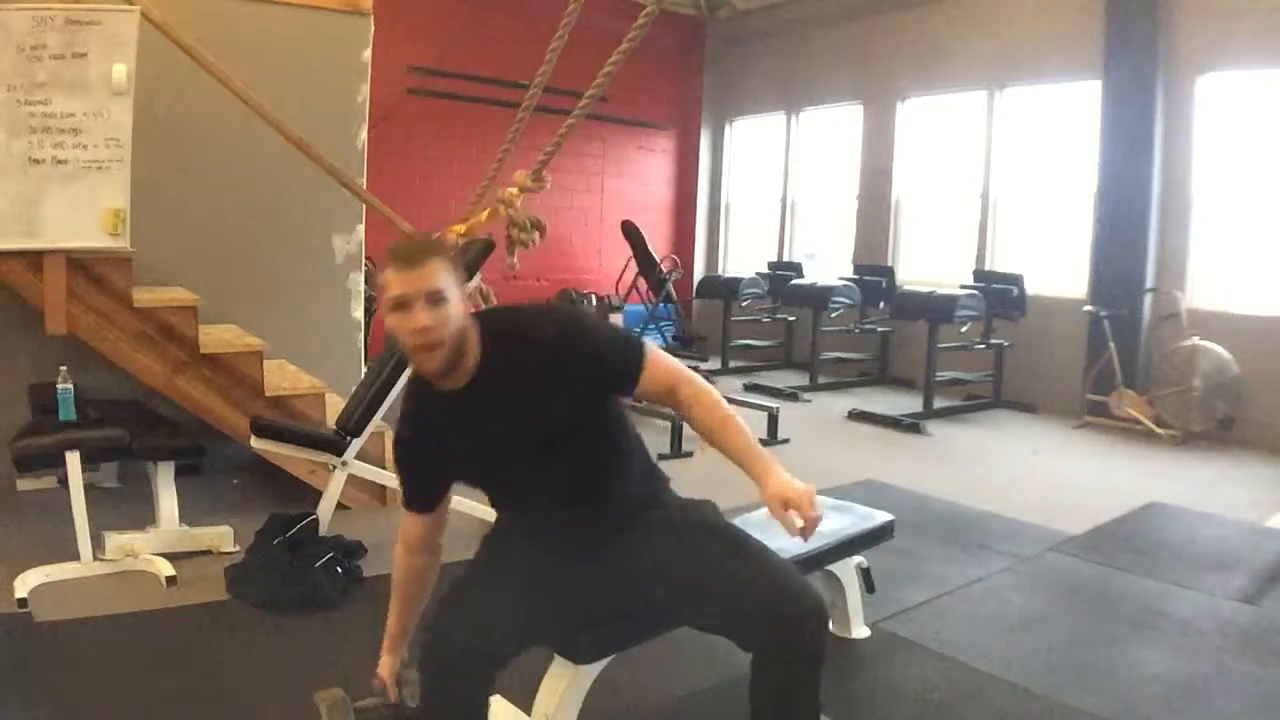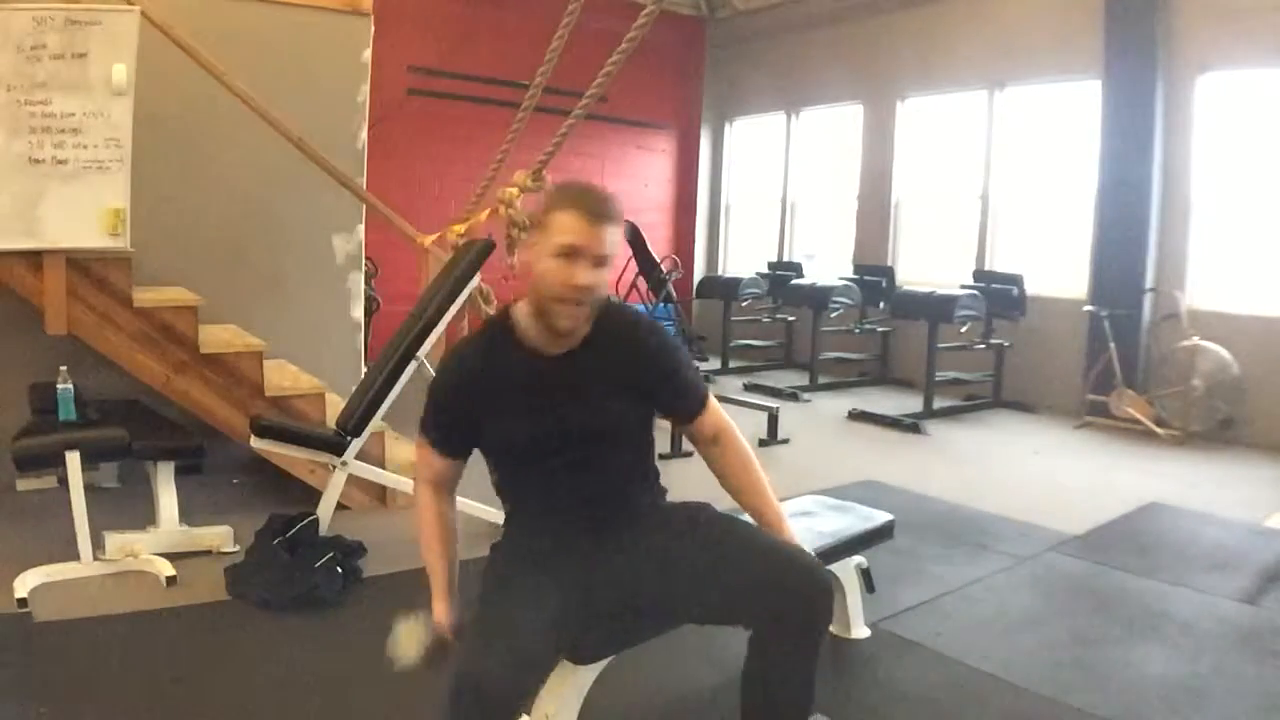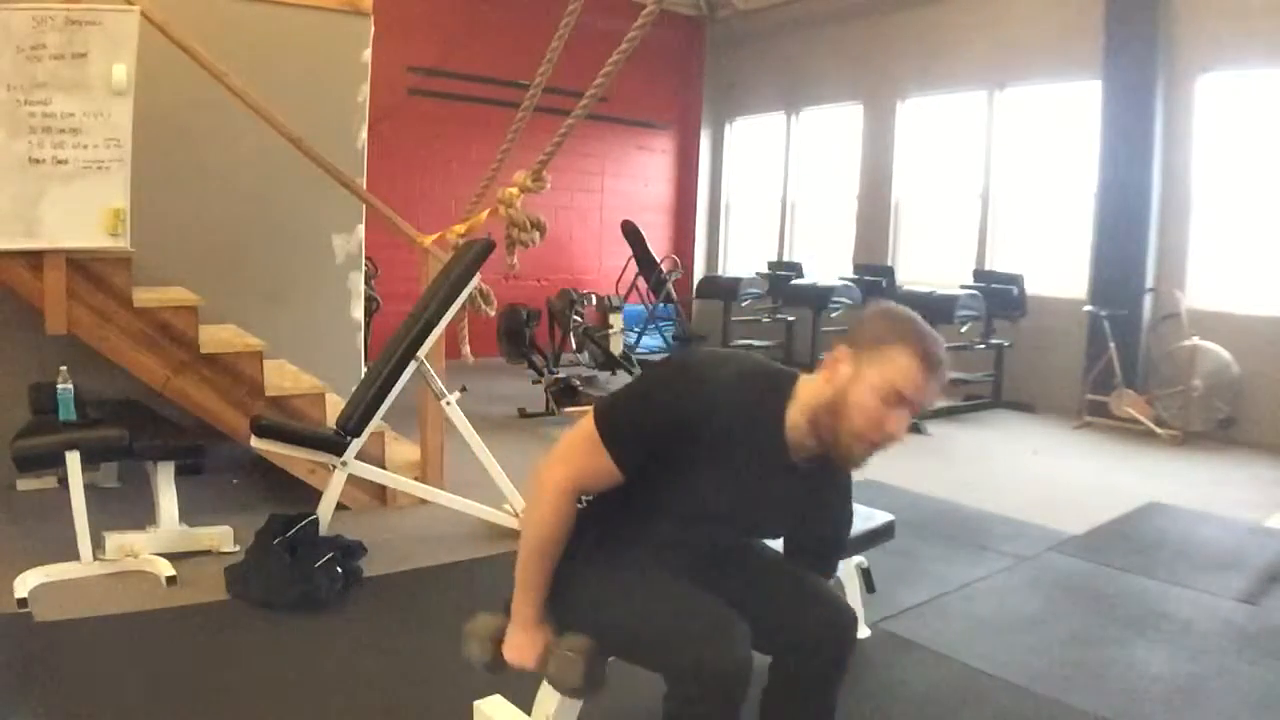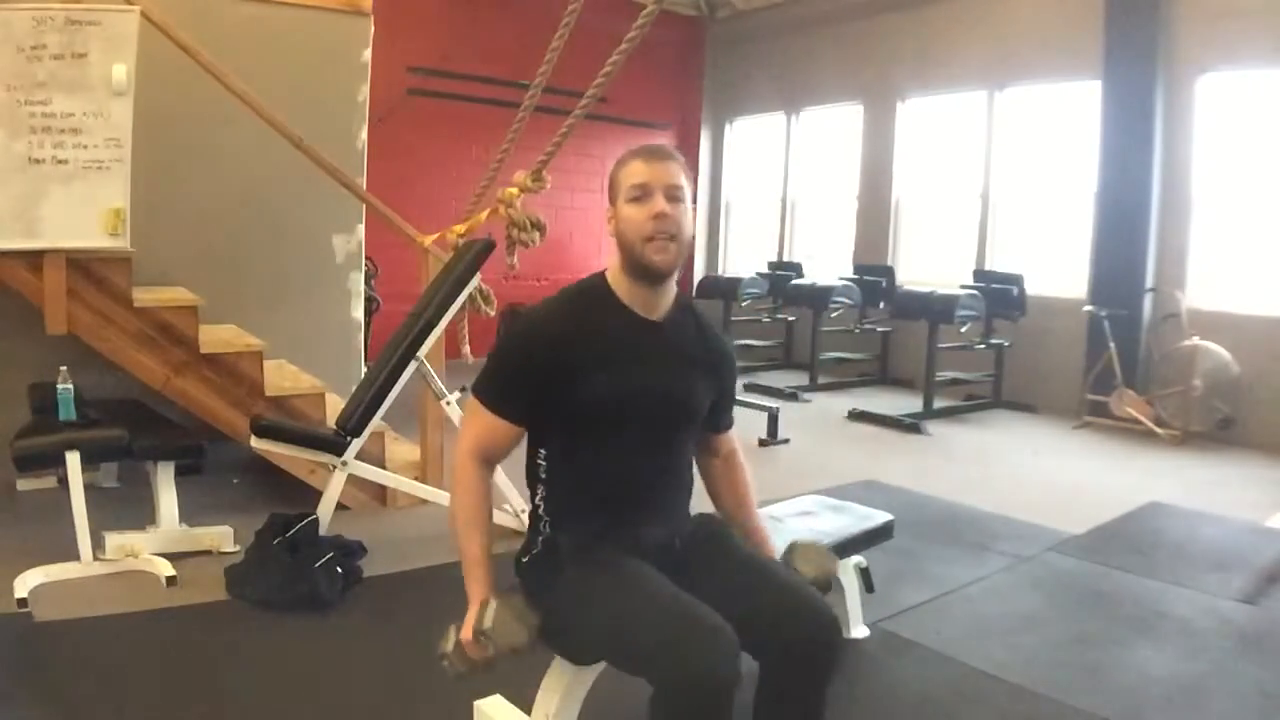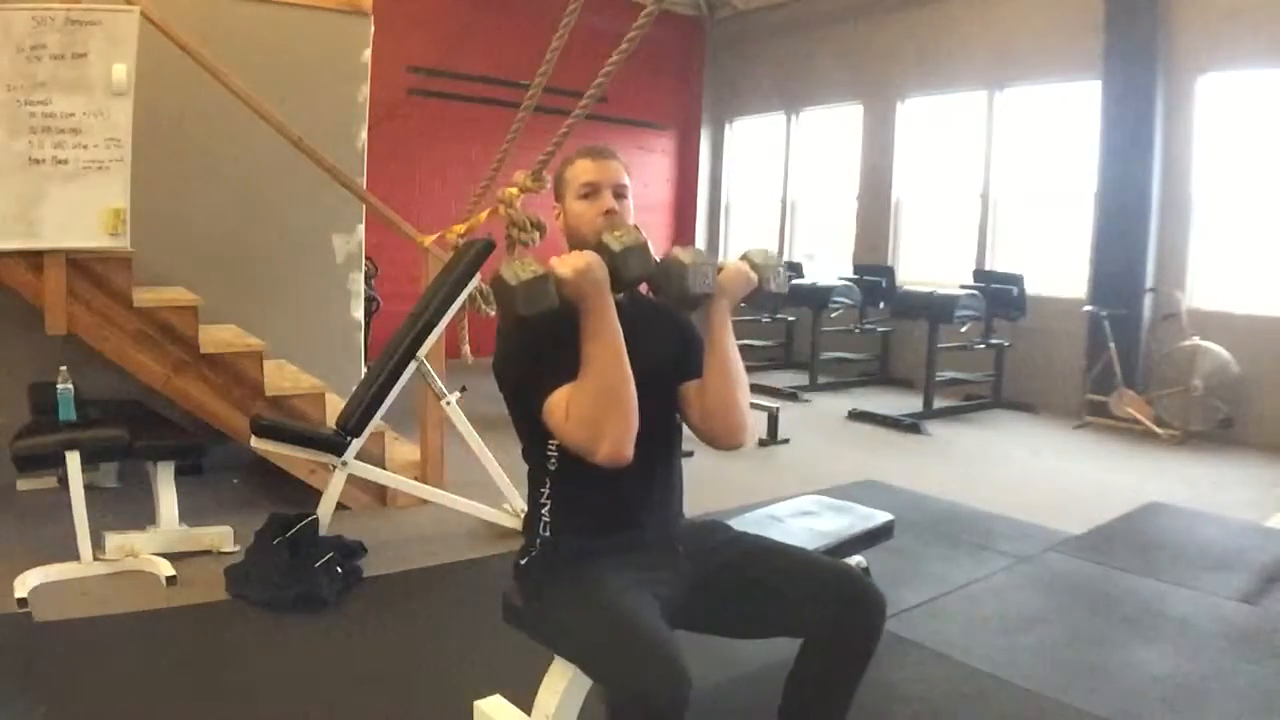
dt=1s
person 1, frame 1
left shoulder: (551, 337)
right shoulder: (422, 425)
left elbow: (680, 385)
right elbow: (418, 545)
left wrist: (767, 471)
right wrist: (394, 646)
left hip: (641, 522)
right hip: (538, 546)
left knee: (797, 614)
right knee: (452, 647)
person 1, frame 2
left shoulder: (637, 342)
right shoulder: (472, 369)
left elbow: (713, 435)
right elbow: (433, 482)
left wrist: (781, 535)
right wrist: (443, 602)
left hip: (645, 531)
right hip: (543, 552)
left knee: (803, 587)
person 1, frame 3
left shoulder: (825, 484)
right shoulder: (705, 393)
left elbow: (805, 594)
right elbow: (562, 474)
right wrist: (527, 621)
right hip: (591, 557)
left knee: (827, 626)
right knee: (716, 650)
person 1, frame 4
left shoulder: (706, 345)
right shoulder: (551, 331)
right elbow: (473, 456)
left wrist: (763, 555)
right wrist: (480, 596)
left hip: (678, 539)
right hip: (577, 554)
left knee: (810, 629)
right knee: (706, 657)
person 1, frame 5
left shoulder: (664, 320)
right shoulder: (532, 326)
left elbow: (728, 431)
right elbow: (610, 443)
left wrist: (717, 308)
right wrist: (596, 305)
left hip: (674, 540)
right hip: (577, 561)
left knee: (852, 603)
